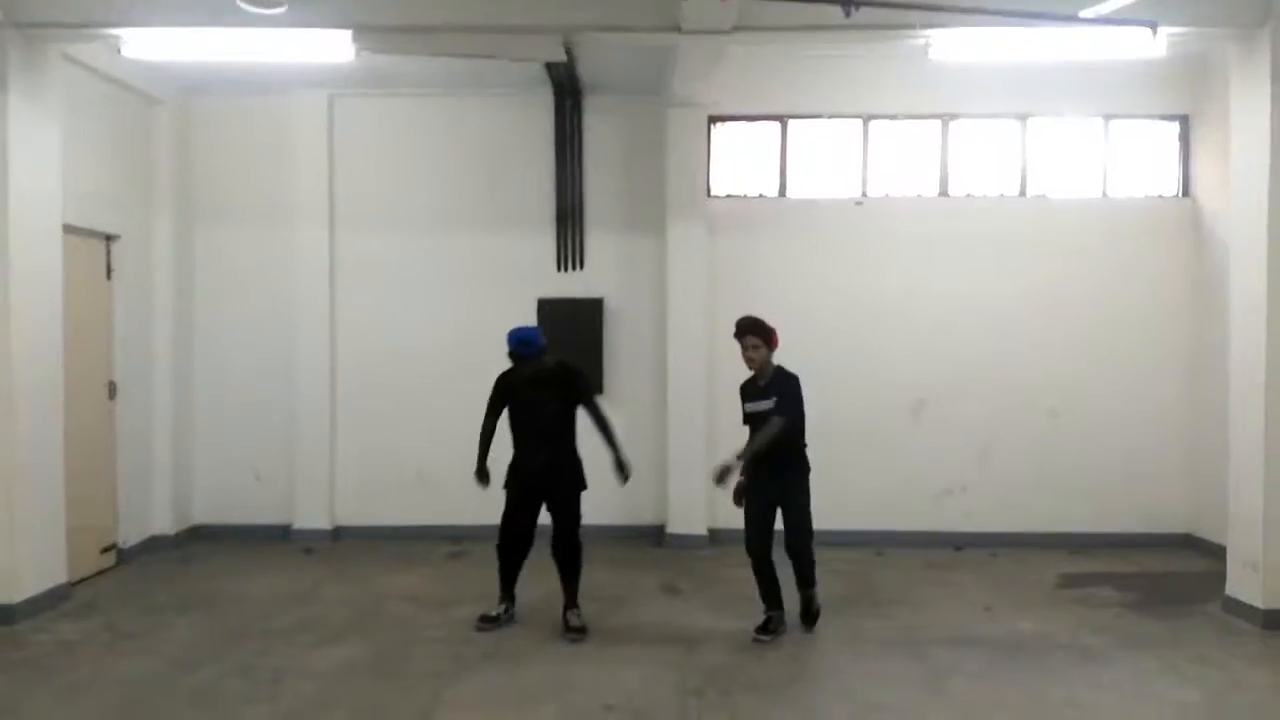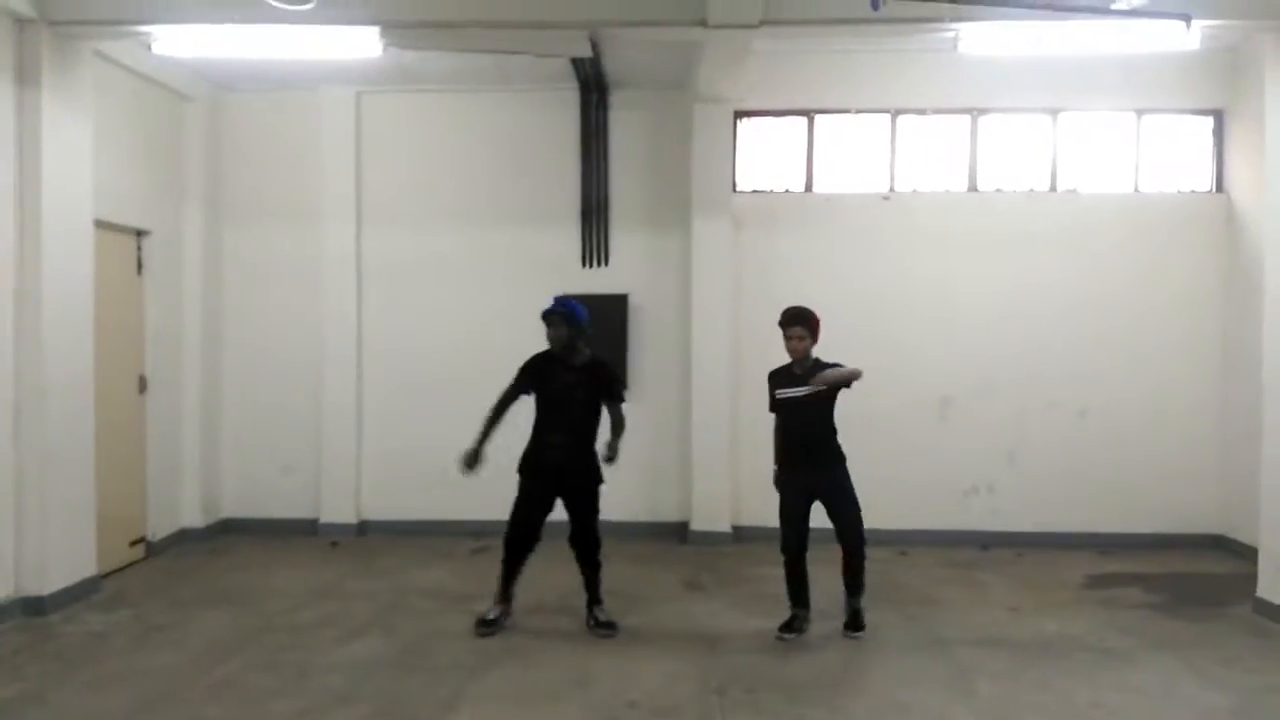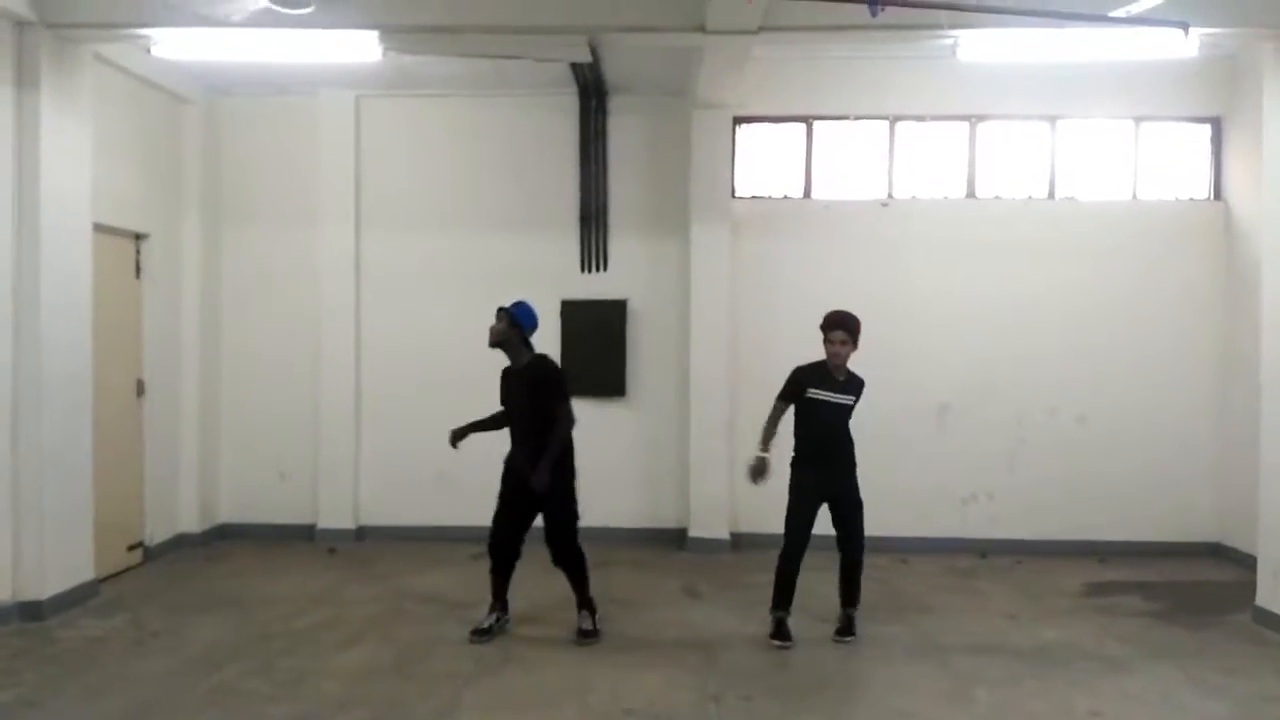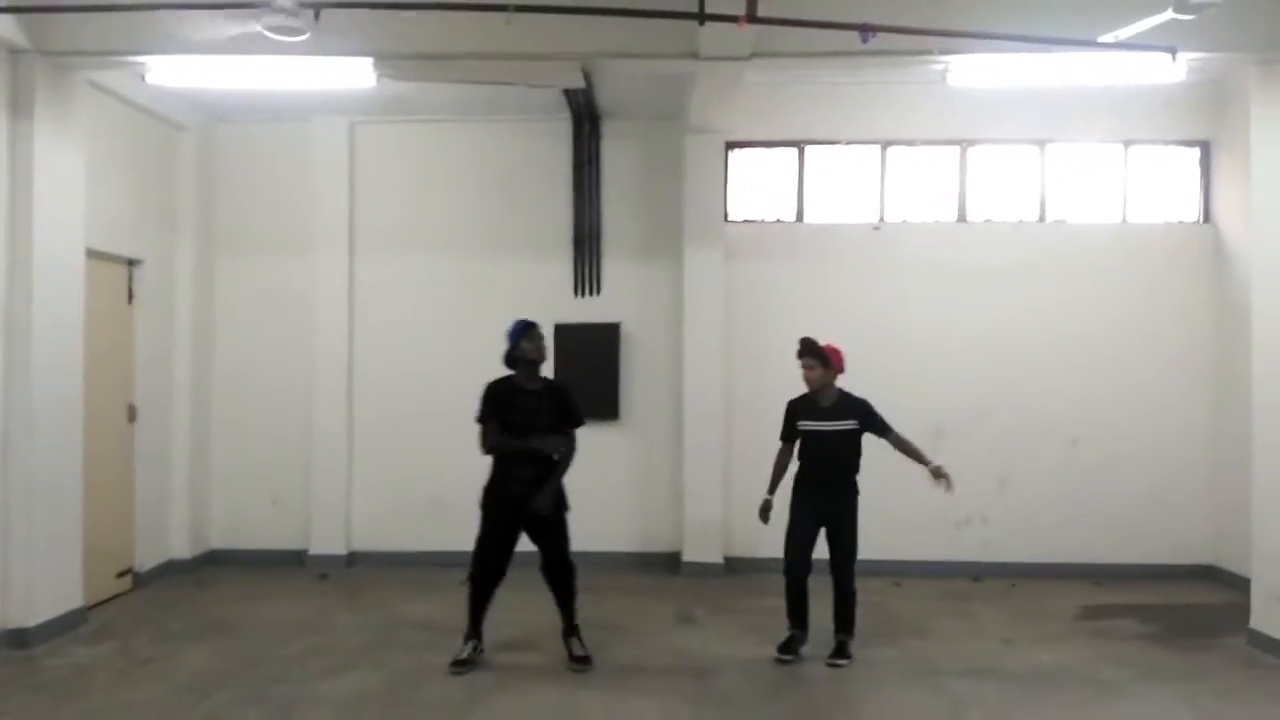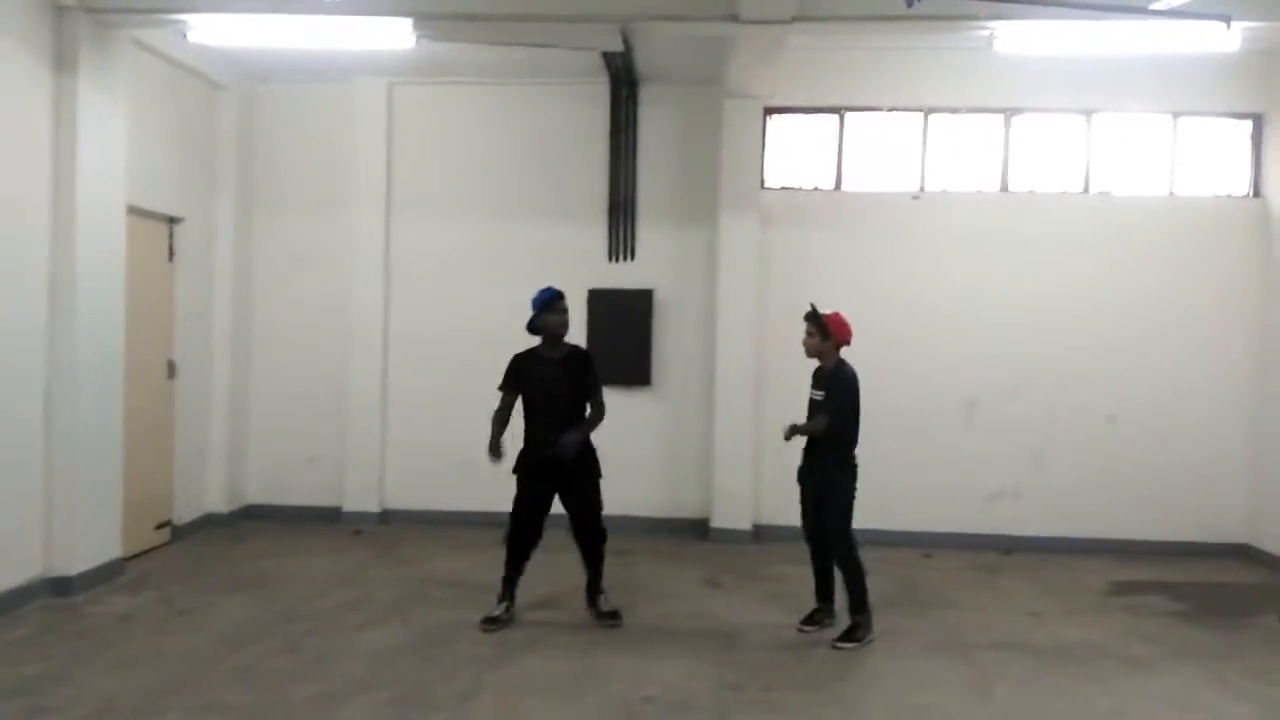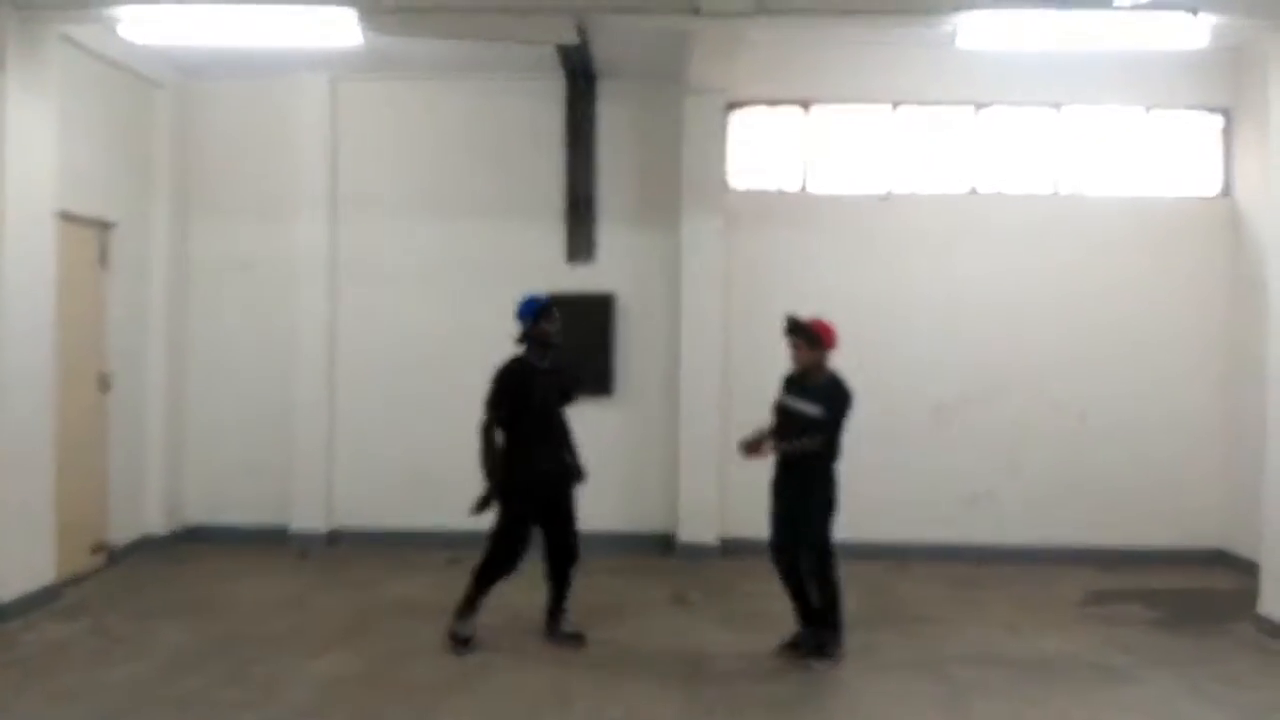
dt=0.7s
person 1, frame 1
left shoulder: (567, 376)
right shoulder: (507, 381)
left elbow: (595, 413)
right elbow: (490, 420)
left wrist: (617, 454)
right wrist: (481, 463)
left hip: (564, 471)
right hip: (524, 471)
left knee: (566, 540)
right knee: (511, 538)
left ankle: (571, 609)
right ankle: (506, 603)
person 1, frame 2
left shoulder: (600, 370)
right shoulder: (540, 364)
left elbow: (616, 413)
right elbow: (506, 401)
left wrist: (614, 442)
right wrist: (480, 444)
left hip: (580, 464)
right hip: (540, 462)
left knee: (586, 537)
right knee: (520, 532)
left ankle: (595, 608)
right ankle: (501, 603)
person 1, frame 3
left shoulder: (544, 370)
right shoulder: (509, 374)
left elbow: (565, 420)
left wrist: (546, 468)
right wrist: (468, 428)
left hip: (553, 471)
right hip: (517, 469)
left knee: (563, 543)
right knee: (502, 542)
left ankle: (585, 610)
right ankle: (498, 611)
person 1, frame 4
left shoulder: (557, 394)
right shoulder: (498, 391)
left elbow: (568, 446)
right elbow: (489, 444)
left wrist: (550, 487)
right wrist: (534, 445)
left hip: (544, 492)
right hip: (503, 493)
left knee: (559, 565)
right knee: (486, 567)
left ankle: (572, 636)
right ankle: (473, 641)
person 1, frame 5
left shoulder: (581, 360)
right shoulder: (522, 363)
left elbow: (598, 408)
right elbow: (505, 408)
left wrist: (579, 433)
right wrist: (496, 437)
left hip: (577, 459)
right hip: (535, 460)
left knee: (590, 529)
right knee: (521, 531)
left ankle: (596, 596)
right ankle: (506, 600)
person 1, frame 6
left shoulder: (558, 373)
right shoulder: (512, 374)
right elbow: (489, 430)
left wrist: (572, 458)
right wrist: (492, 485)
left hip: (553, 474)
right hip: (518, 479)
left knee: (564, 550)
right knee: (506, 553)
left ankle: (555, 619)
right ankle: (465, 613)
person 2, frame 1
left shoulder: (788, 383)
right shoulder: (747, 389)
left elbow: (773, 428)
left wrist: (736, 461)
right wrist: (744, 478)
left hip: (792, 476)
right hip: (759, 478)
left knee: (798, 544)
right knee: (756, 548)
left ankle: (808, 594)
right ankle: (775, 613)
person 2, frame 2
left shoulder: (826, 371)
right shoulder: (777, 378)
left elbow: (853, 374)
left wrist: (832, 377)
right wrist: (777, 465)
left hip: (831, 467)
right hip: (793, 473)
left knee: (853, 536)
right knee: (793, 545)
left ankle: (854, 603)
right ankle: (799, 611)
person 2, frame 3
left shoulder: (856, 384)
right shoulder: (804, 375)
right elbow: (777, 413)
right wrist: (763, 452)
left hip: (844, 475)
right hip: (808, 474)
left knee: (852, 546)
right knee: (794, 545)
left ankle: (848, 612)
right ankle: (779, 616)
person 2, frame 4
left shoulder: (857, 407)
right shoulder: (797, 408)
left elbow: (893, 437)
right elbow: (786, 451)
left wrist: (929, 463)
right wrist: (769, 494)
left hip: (843, 499)
right hip: (804, 498)
left knee: (842, 572)
right knee: (795, 567)
left ankle: (843, 639)
right ankle: (797, 634)
person 2, frame 5
left shoulder: (843, 377)
right shoulder: (820, 373)
left elbow: (820, 424)
left wrist: (794, 429)
left hip: (838, 472)
right hip: (814, 468)
left knee: (840, 543)
right knee: (816, 539)
left ankle: (861, 620)
right ankle: (825, 606)
person 2, frame 6
left shoulder: (836, 392)
right shoulder: (792, 381)
left elbow: (817, 443)
left wrist: (772, 448)
right wrist: (762, 439)
left hip: (816, 486)
right hip: (785, 481)
left knee: (817, 559)
right knee: (785, 555)
left ankle: (831, 635)
right ankle: (809, 626)
